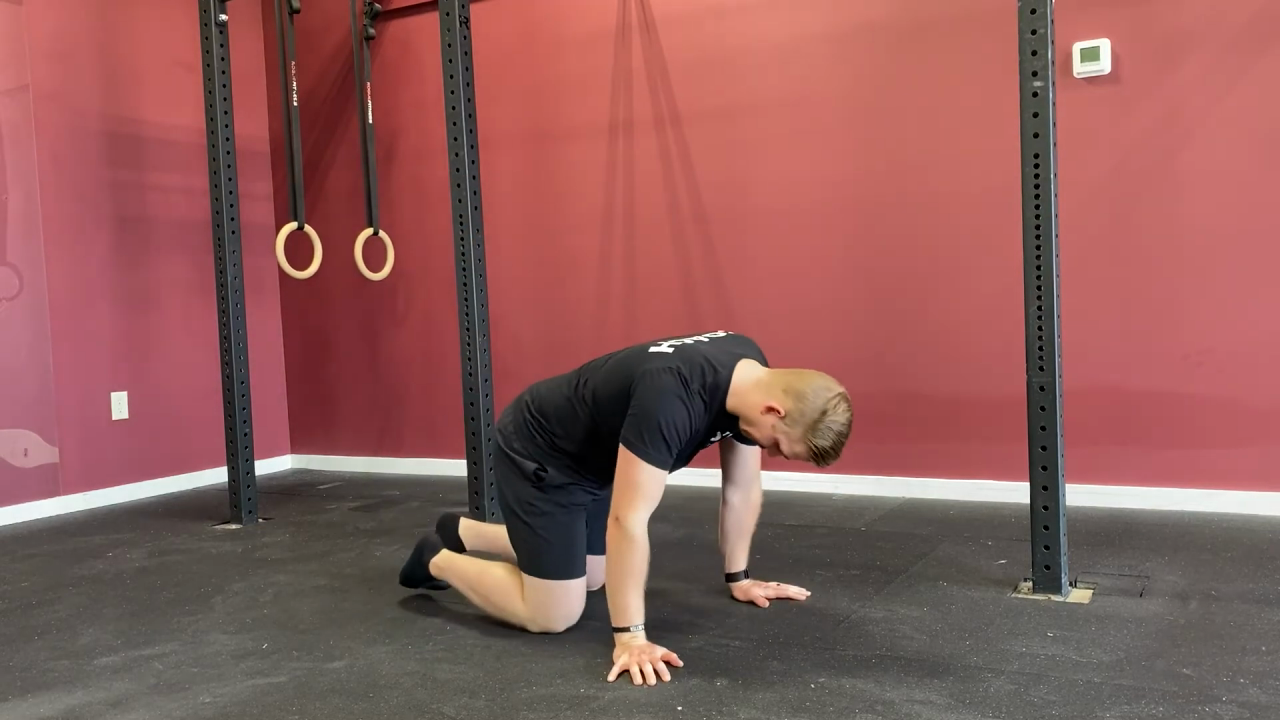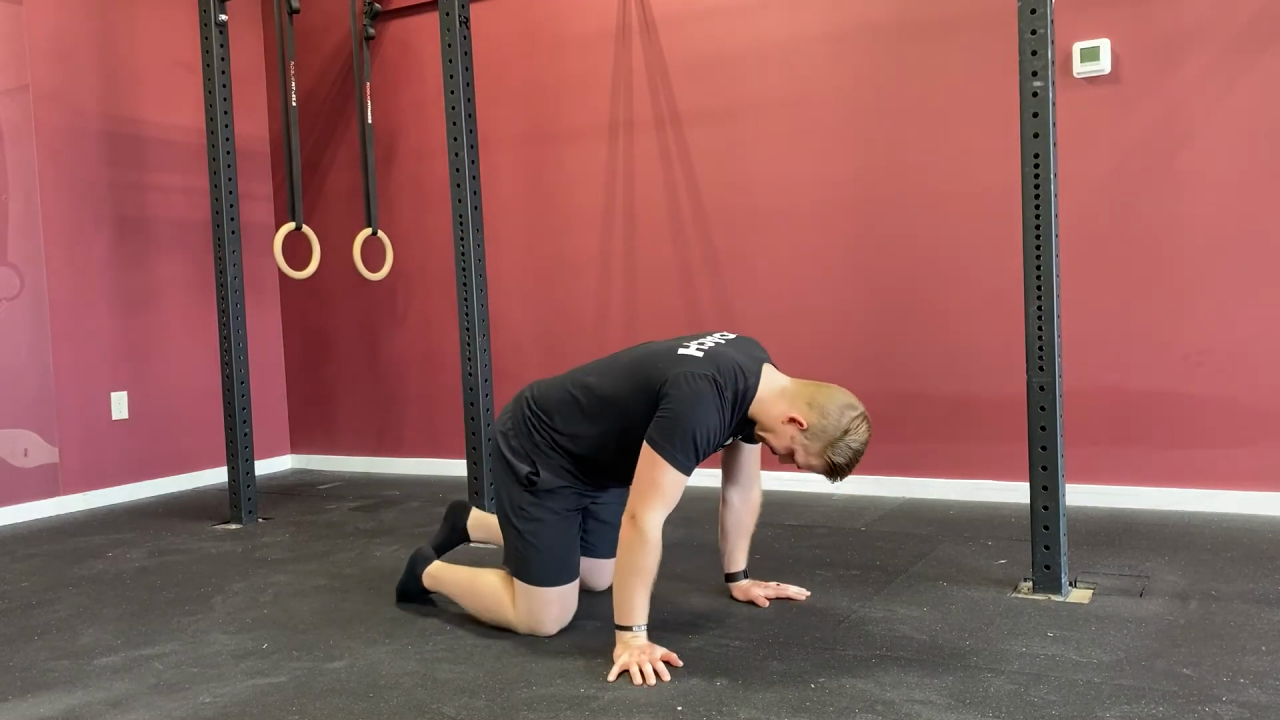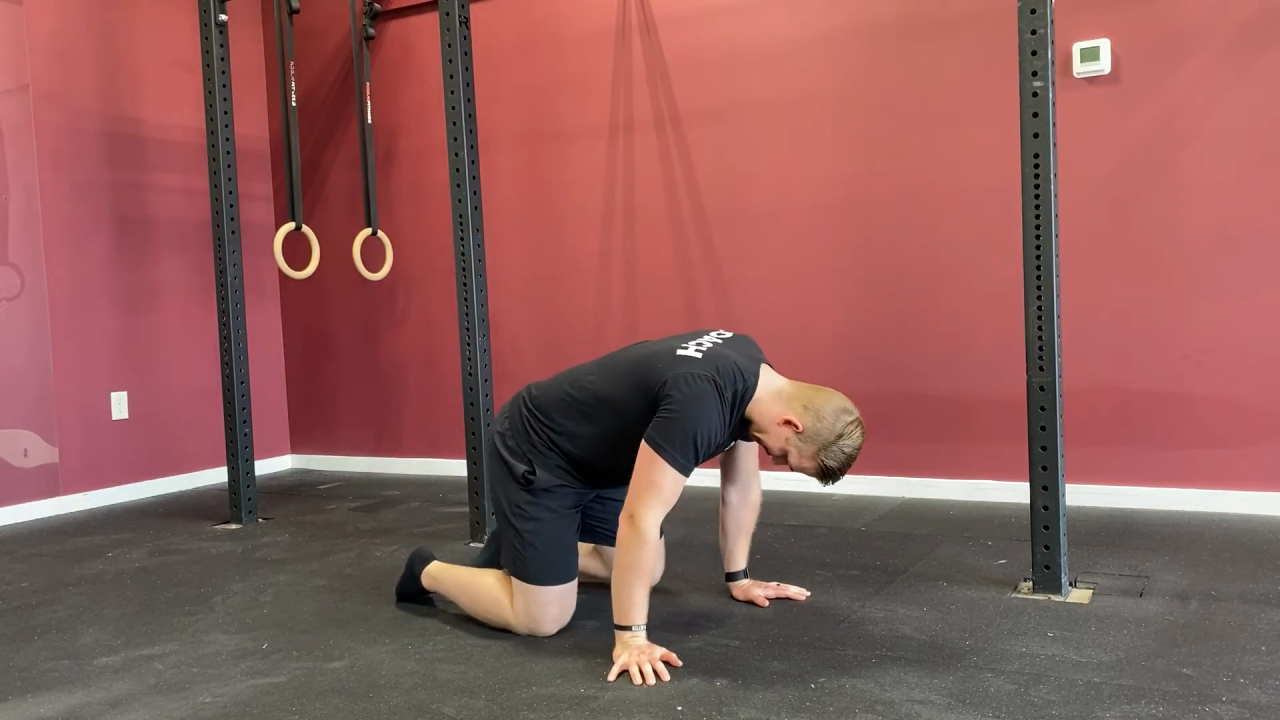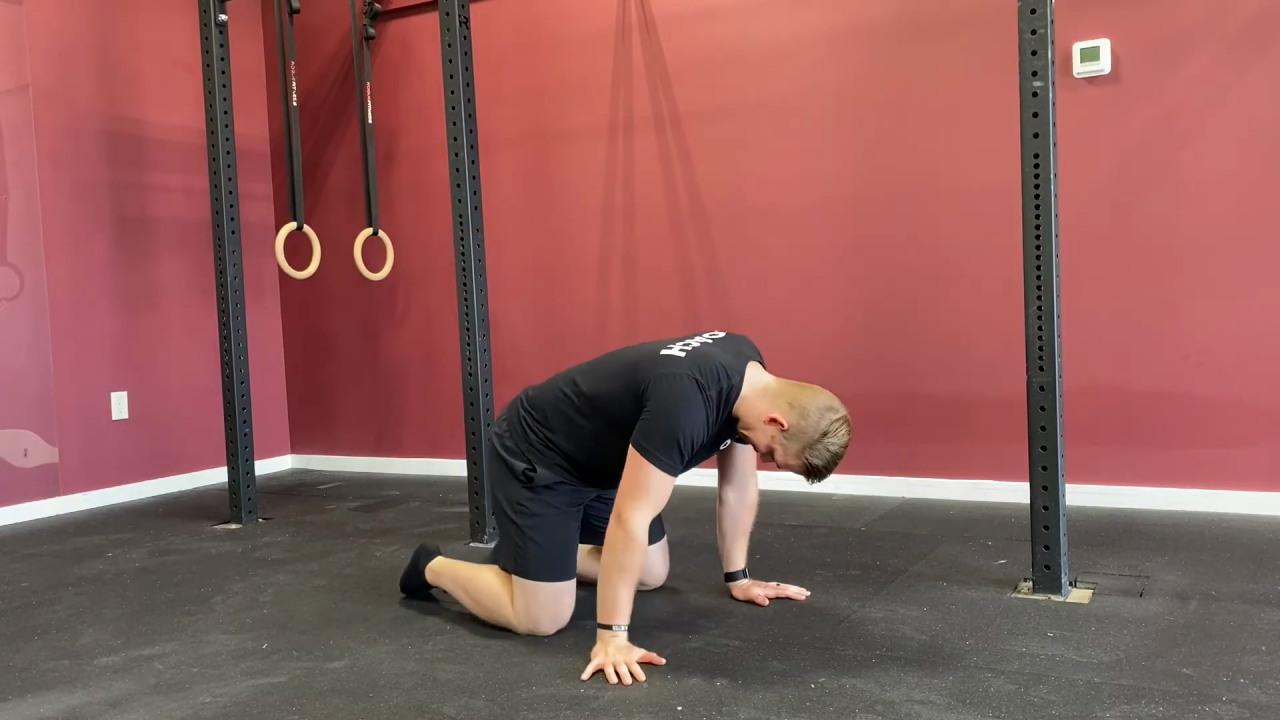
dt=0.4s
person 1, frame 1
left shoulder: (754, 378)
right shoulder: (671, 396)
left elbow: (741, 489)
right elbow: (628, 519)
left wrist: (738, 577)
right wrist: (630, 637)
left hip: (591, 454)
right hip: (538, 452)
left knee: (590, 576)
right knee: (554, 614)
left ankle: (461, 532)
right ankle: (437, 560)
person 1, frame 2
left shoulder: (758, 379)
right shoulder: (701, 401)
left elbow: (741, 488)
right elbow: (642, 520)
left wrist: (737, 578)
right wrist: (631, 637)
left hip: (594, 452)
right hip: (536, 450)
left knee: (597, 577)
right knee: (544, 618)
left ankle: (472, 522)
right ankle: (428, 573)
person 1, frame 3
left shoulder: (753, 378)
right shoulder: (701, 402)
left elbow: (740, 486)
right elbow: (639, 518)
left wrist: (738, 578)
right wrist: (631, 637)
left hip: (596, 454)
right hip: (535, 453)
left knee: (646, 572)
right knee: (543, 619)
left ankle: (517, 547)
right ankle: (428, 573)
person 1, frame 4
left shoulder: (753, 381)
right shoulder: (686, 402)
left elbow: (738, 488)
right elbow: (630, 520)
left wrist: (738, 578)
right wrist: (612, 636)
left hip: (598, 458)
right hip: (534, 456)
left knee: (652, 574)
right knee: (543, 620)
left ankle: (526, 551)
right ankle: (434, 568)
